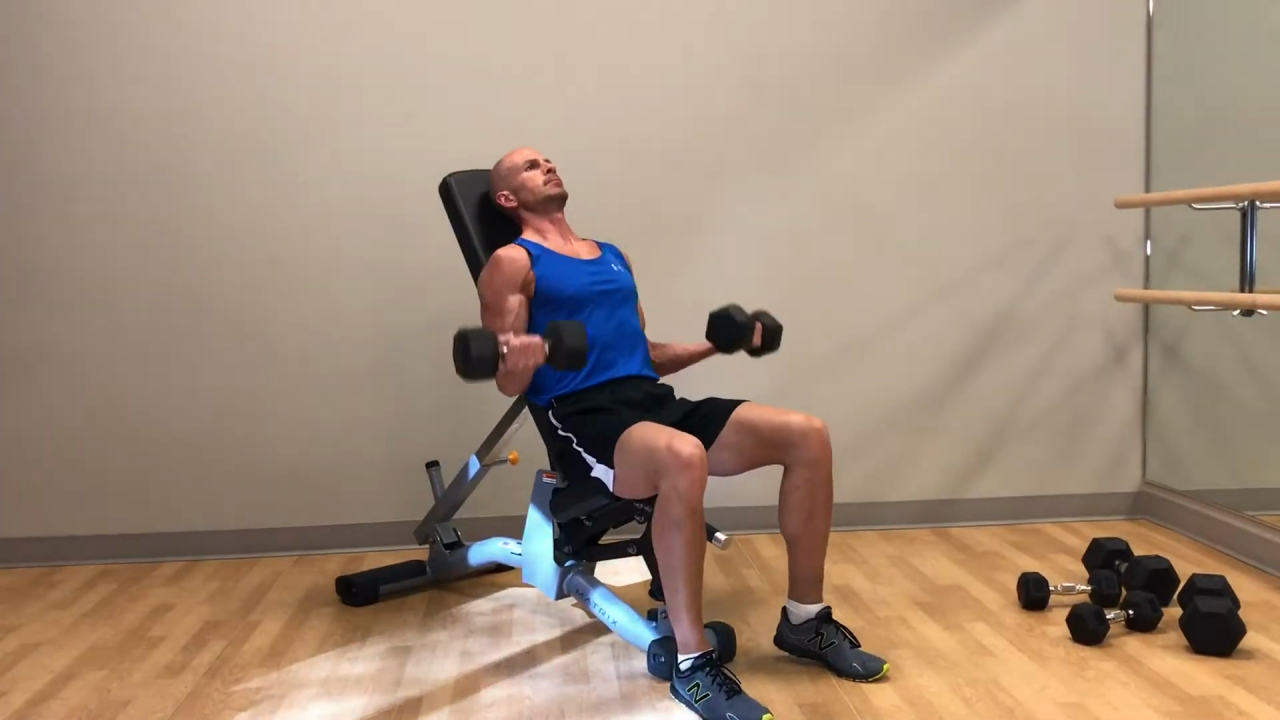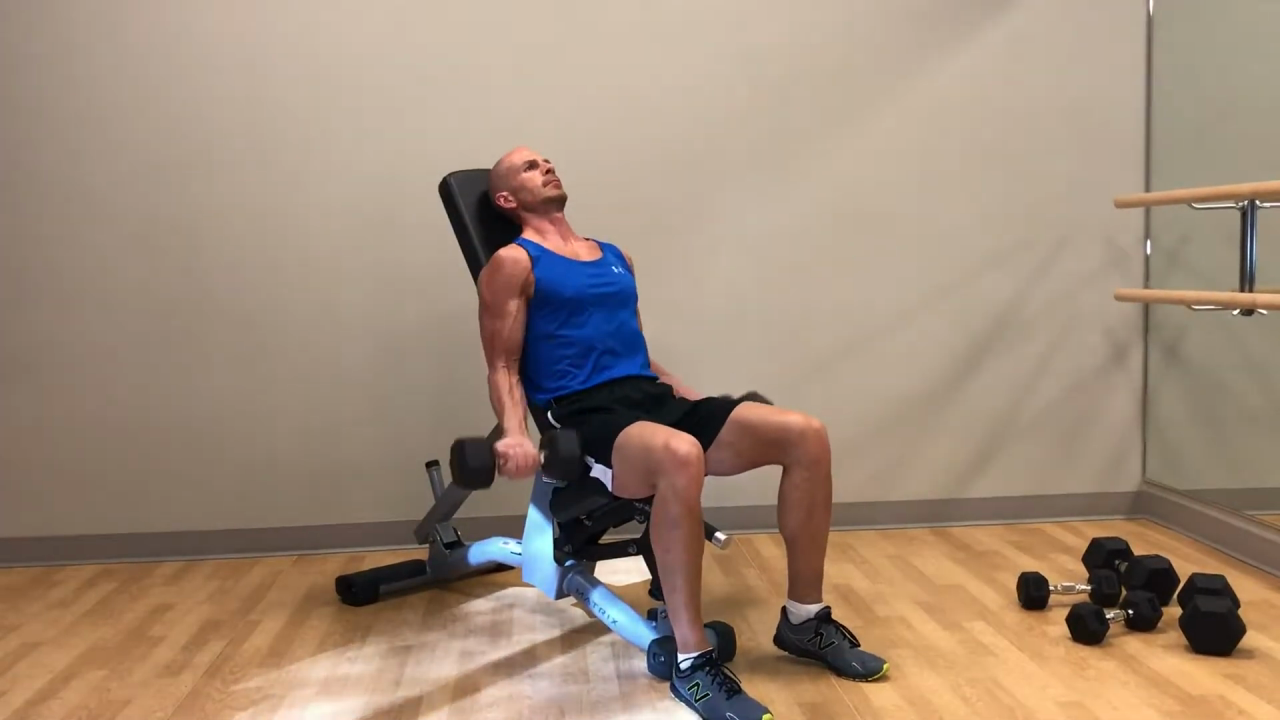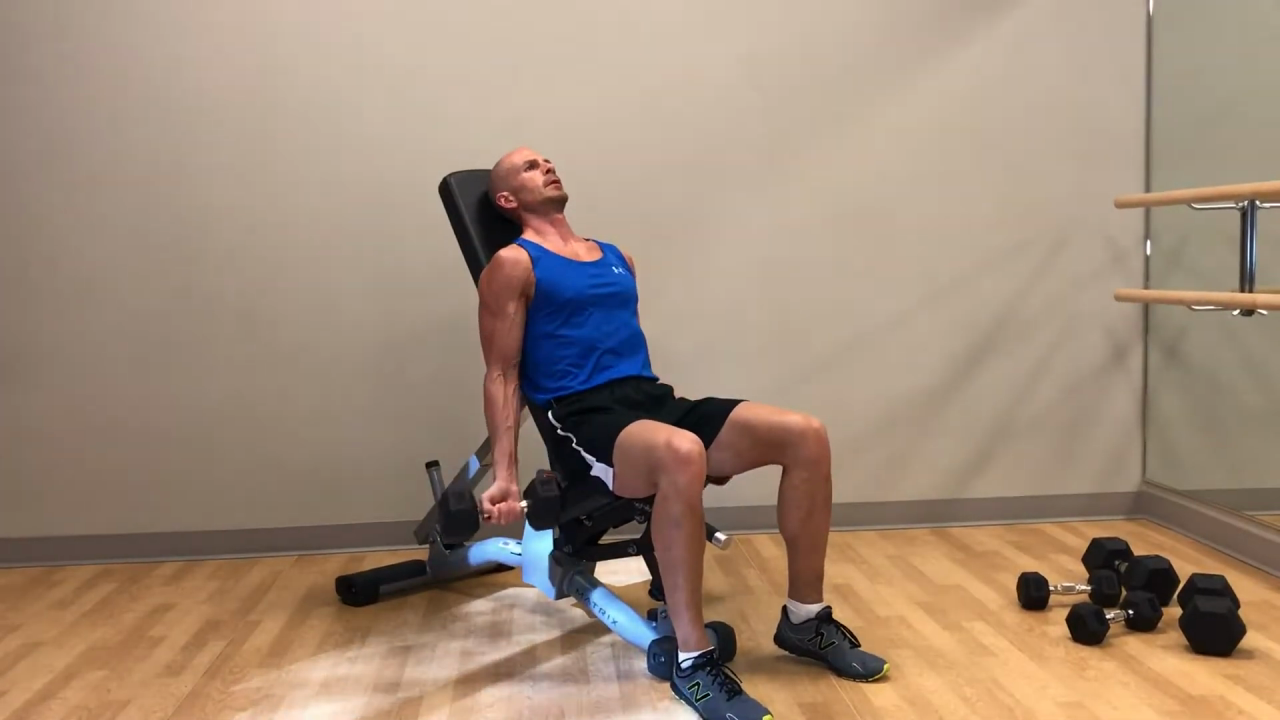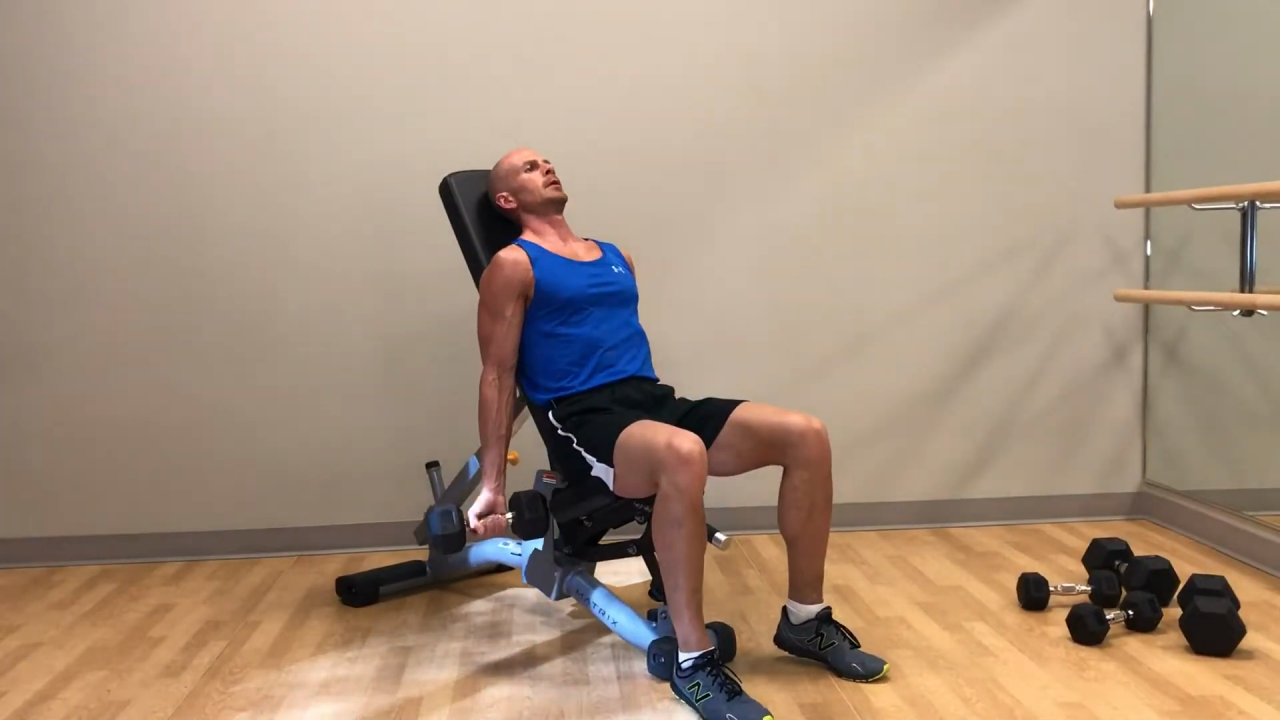
dt=0.4s
person 1, frame 1
left shoulder: (613, 256)
right shoulder: (512, 262)
right elbow: (510, 386)
left wrist: (713, 346)
right wrist: (518, 360)
left hip: (652, 400)
right hip: (585, 418)
left knee: (807, 435)
right knee: (682, 457)
left ankle: (804, 619)
right ankle: (692, 663)
person 1, frame 2
left shoulder: (615, 256)
right shoulder: (512, 264)
right elbow: (503, 366)
left wrist: (696, 396)
right wrist: (516, 435)
left hip: (650, 399)
right hip: (585, 419)
left knee: (805, 435)
right knee: (678, 455)
left ankle: (804, 619)
right ankle: (691, 662)
person 1, frame 3
left shoulder: (616, 258)
right shoulder: (513, 265)
right elbow: (502, 376)
left wrist: (677, 417)
right wrist: (505, 474)
left hip: (652, 398)
right hip: (585, 418)
left knee: (805, 436)
right knee: (680, 454)
left ankle: (805, 618)
right ankle: (693, 661)
person 1, frame 4
left shoulder: (616, 257)
right shoulder: (513, 265)
right elbow: (498, 377)
right wrist: (492, 486)
left hip: (654, 399)
right hip: (586, 419)
left knee: (806, 435)
right knee: (682, 454)
left ankle: (805, 619)
right ankle: (693, 661)
